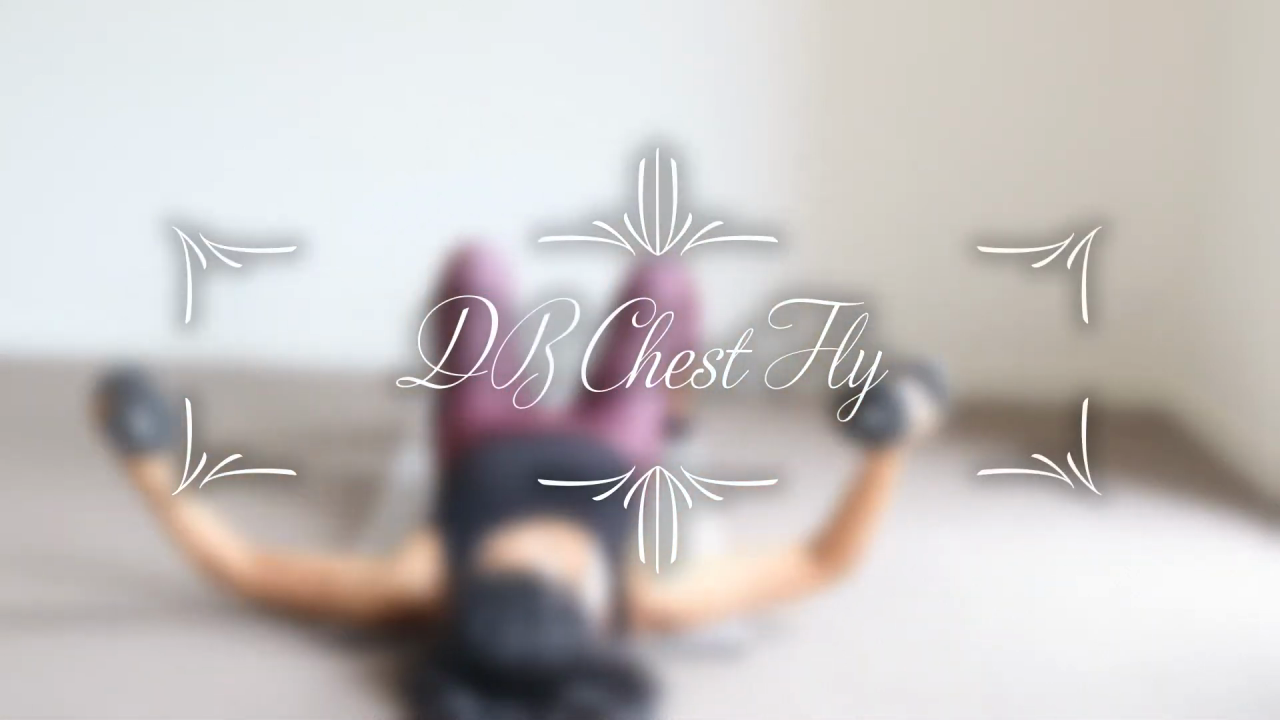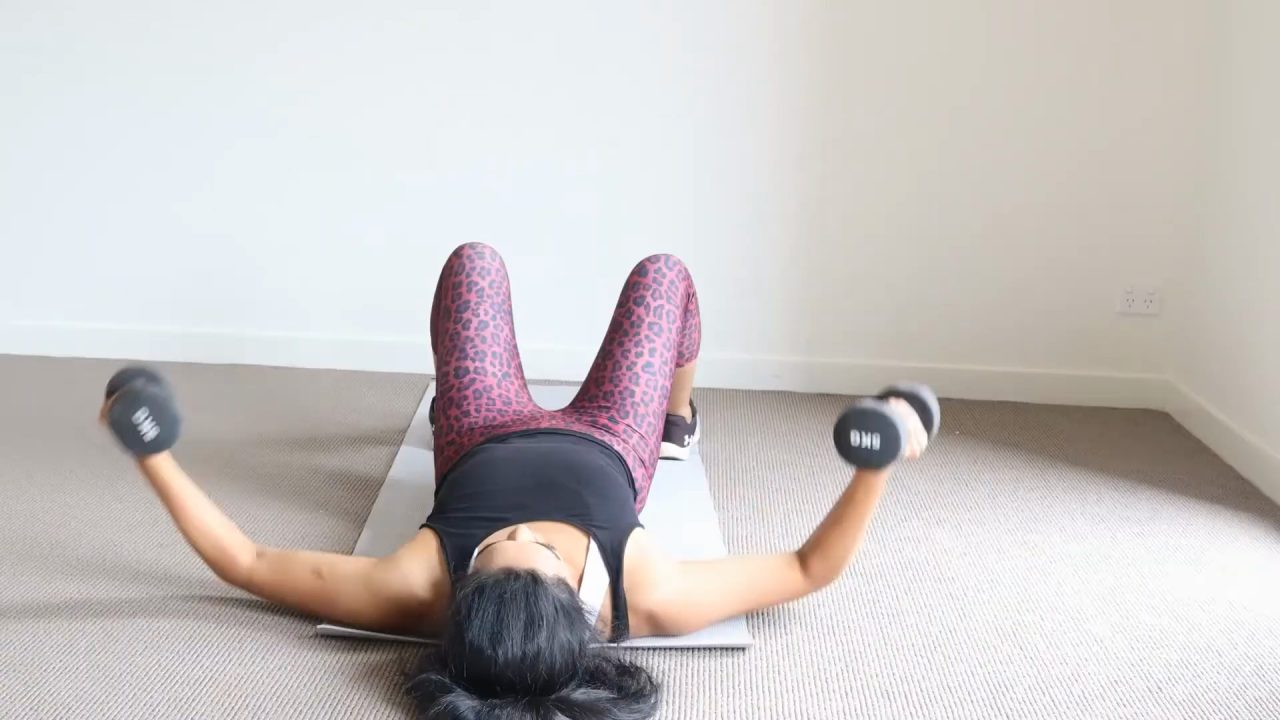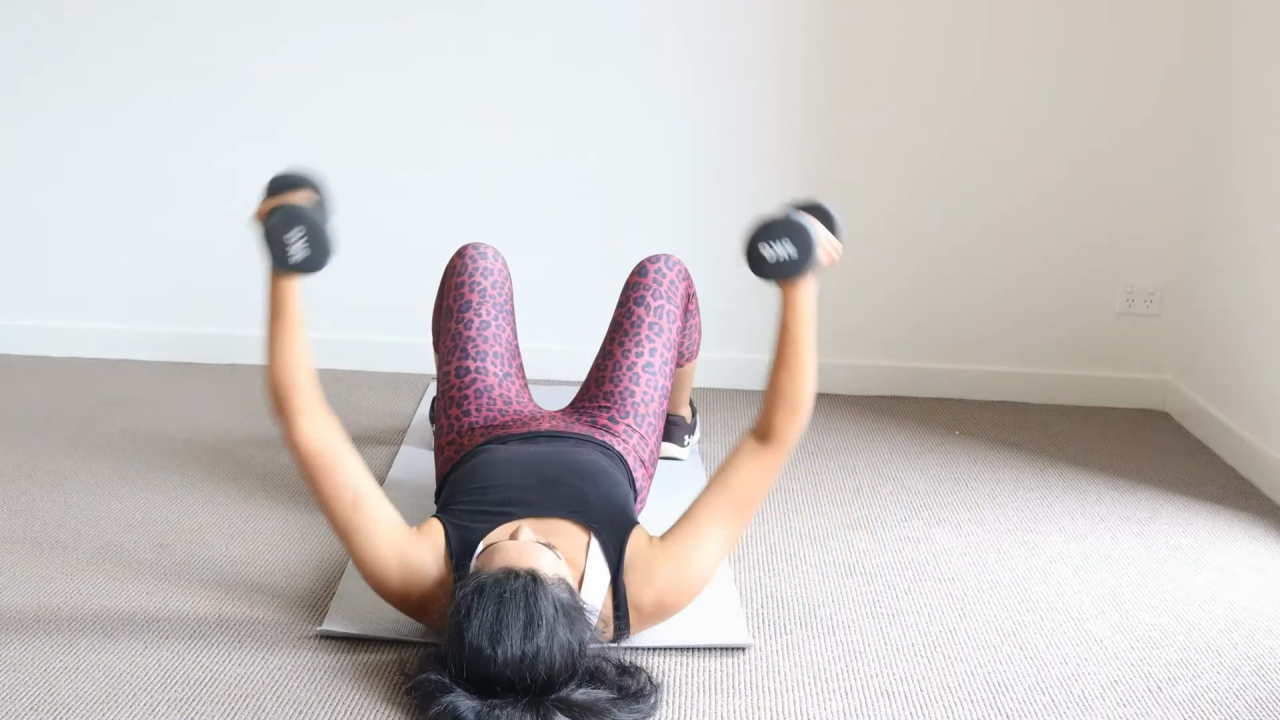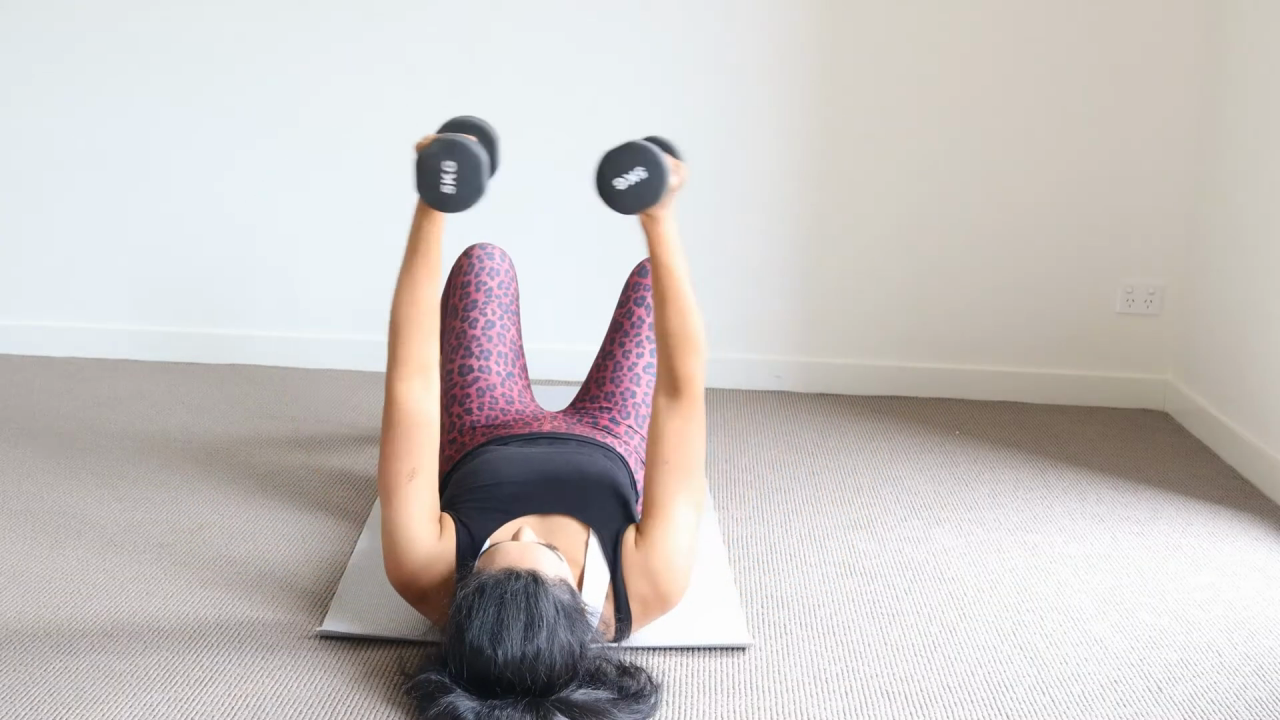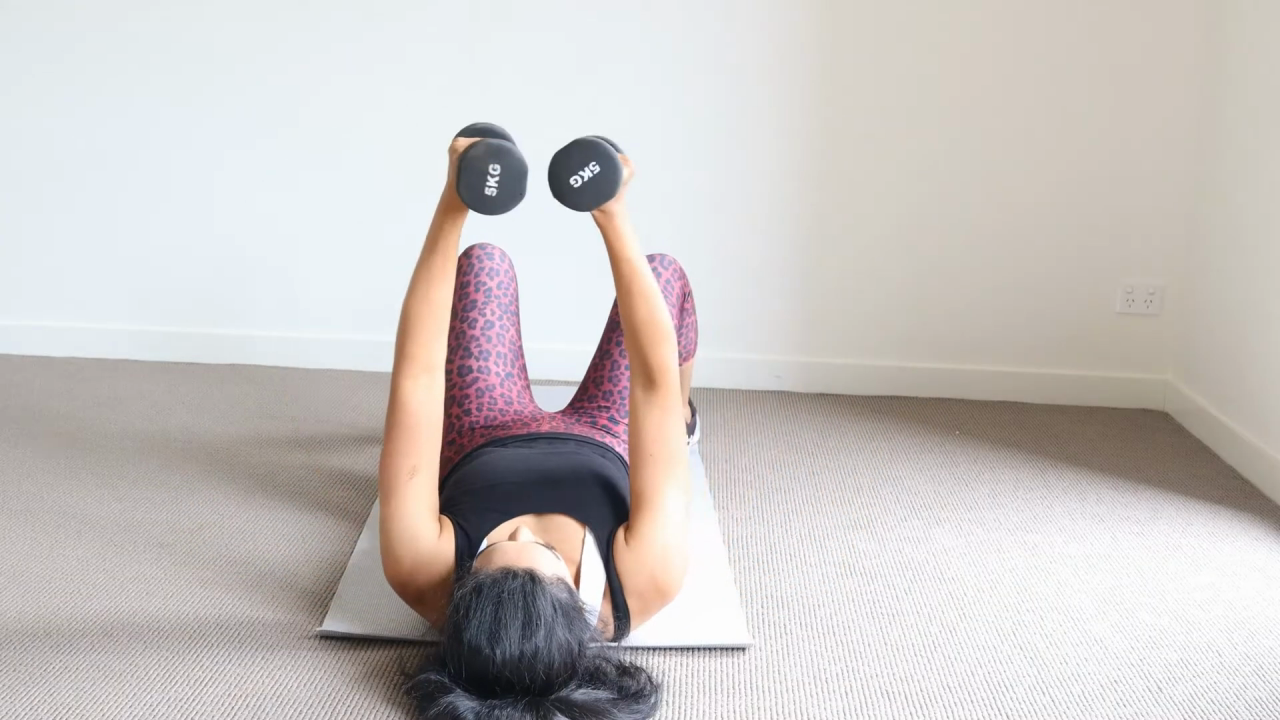
dt=0.4s
person 1, frame 1
left shoulder: (425, 588)
right shoulder: (642, 601)
left elbow: (248, 568)
right elbow: (821, 564)
left wrist: (153, 473)
right wrist: (884, 450)
left hip: (487, 451)
right hip: (605, 453)
left knee: (476, 262)
right knee: (663, 277)
right ankle: (674, 421)
person 1, frame 2
left shoulder: (419, 590)
right shoulder: (641, 598)
left elbow: (241, 559)
right elbow: (811, 569)
left wrist: (158, 460)
right wrist: (876, 463)
left hip: (482, 451)
right hip: (603, 455)
left knee: (474, 259)
right knee: (661, 272)
right ankle: (676, 425)
person 1, frame 3
left shoulder: (422, 581)
right shoulder: (646, 591)
left elbow: (306, 426)
right elbow: (771, 440)
left wrist: (286, 271)
right wrist: (799, 286)
left hip: (482, 450)
right hip: (604, 457)
left knee: (478, 258)
right knee: (662, 272)
right ankle: (677, 422)
person 1, frame 4
left shoulder: (429, 574)
right shoulder: (645, 587)
left elbow: (410, 382)
right elbow: (681, 391)
left wrist: (431, 208)
right wrist: (658, 221)
left hip: (483, 448)
right hip: (605, 451)
left knee: (484, 261)
right knee: (660, 275)
person 1, frame 5
left shoulder: (428, 575)
right shoulder: (640, 581)
left elbow: (415, 382)
right elbow: (655, 384)
left wrist: (450, 211)
right wrist: (611, 217)
left hip: (483, 448)
right hip: (603, 451)
left knee: (483, 261)
right knee: (665, 273)
right ankle: (685, 424)
